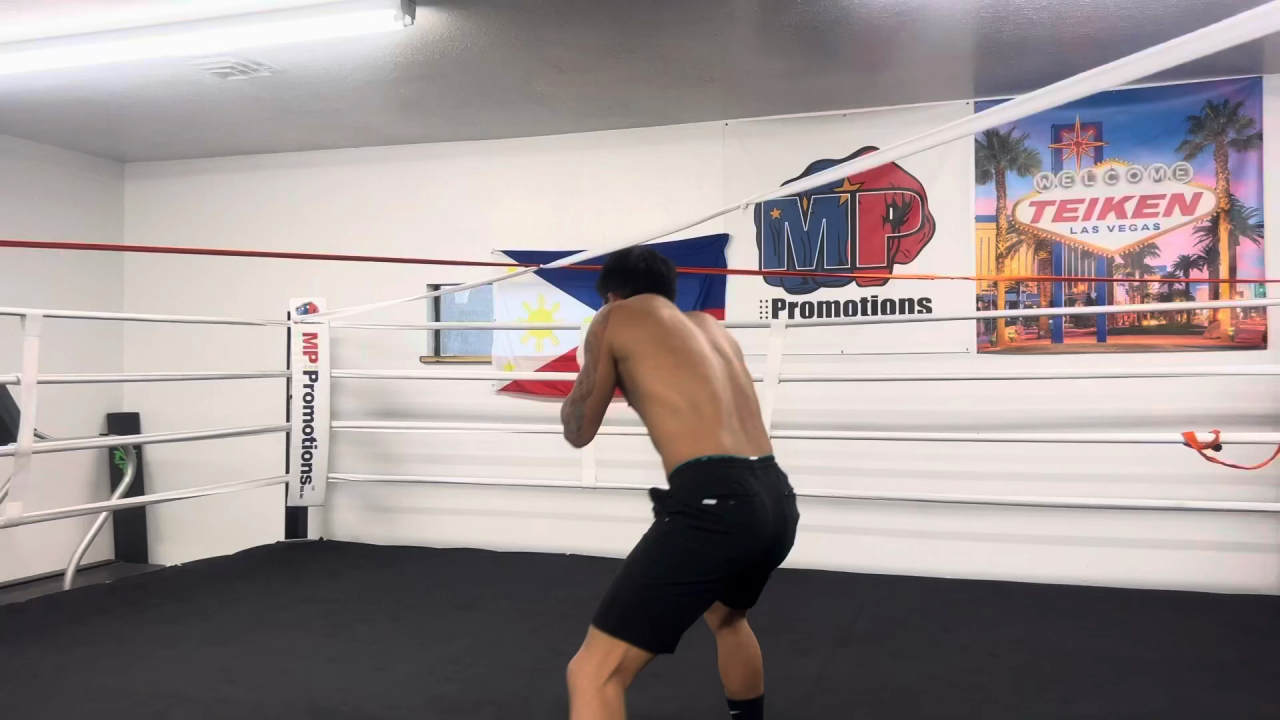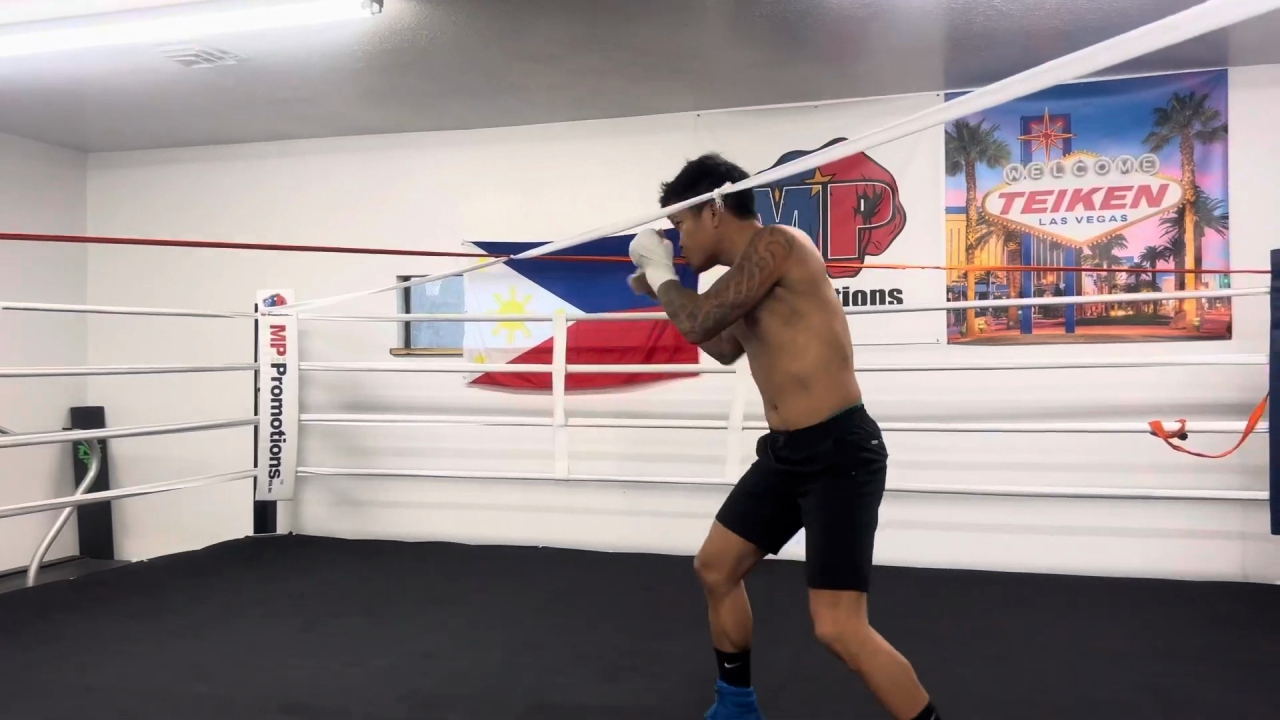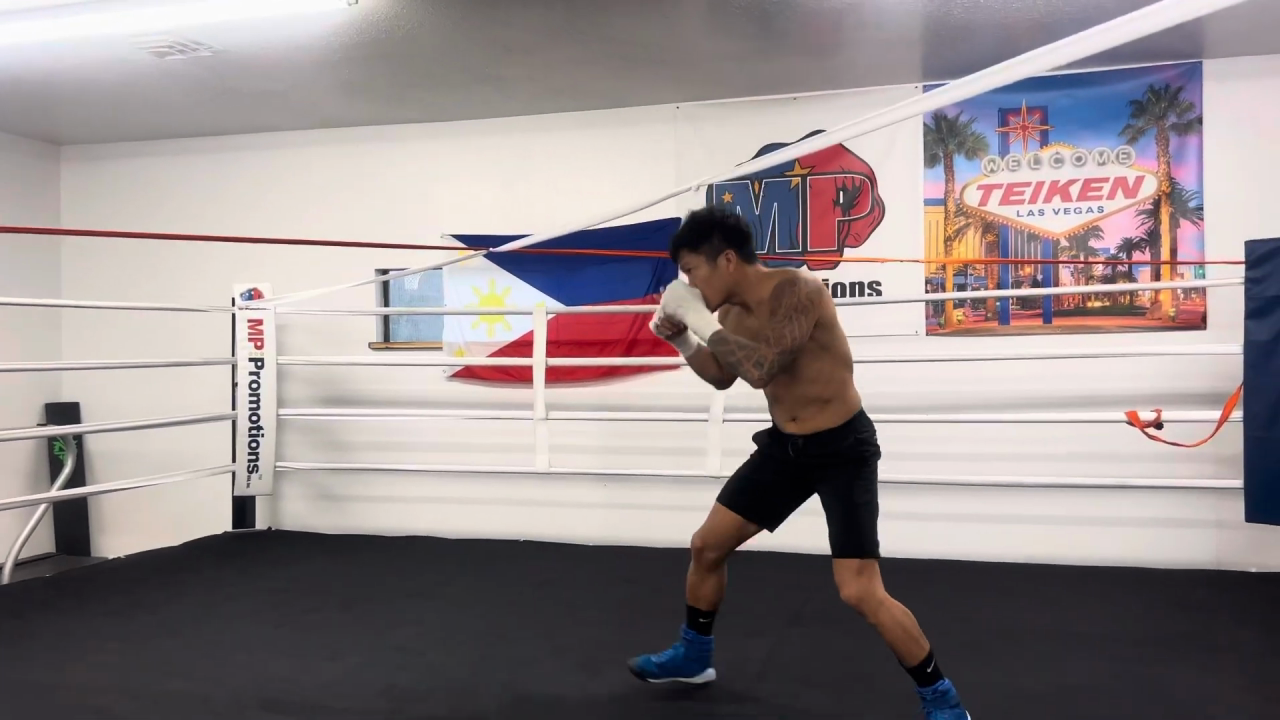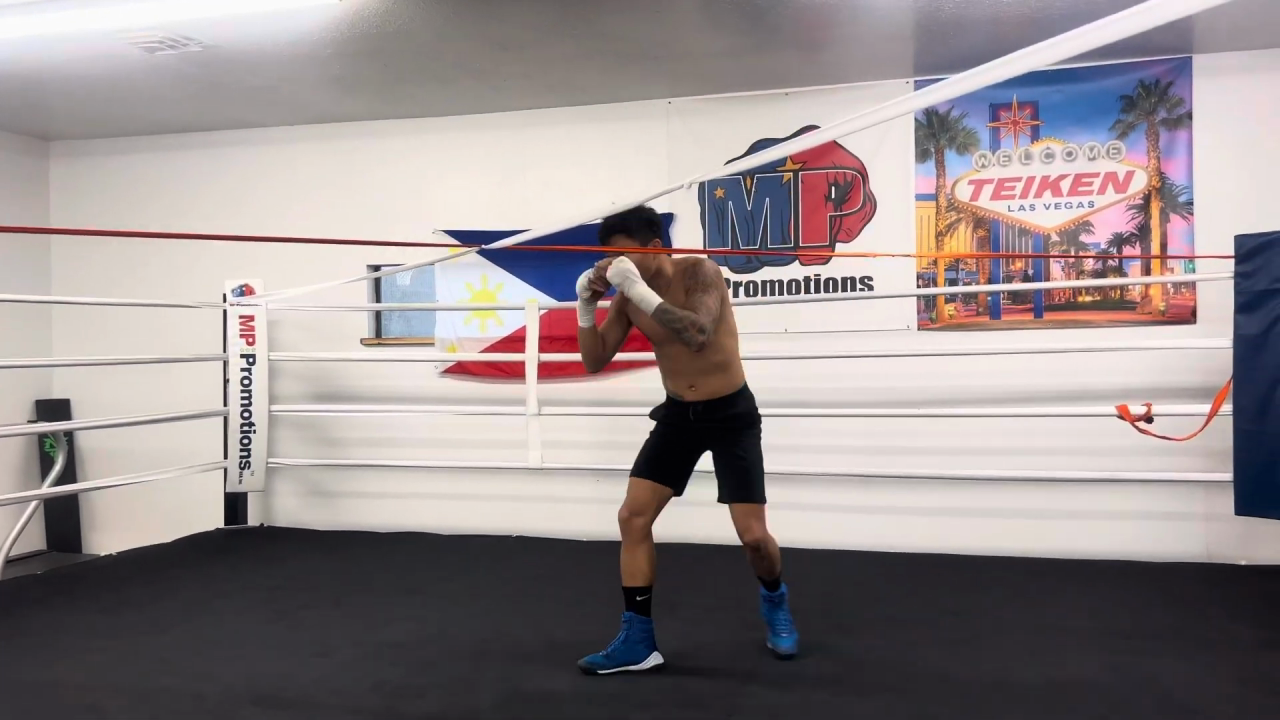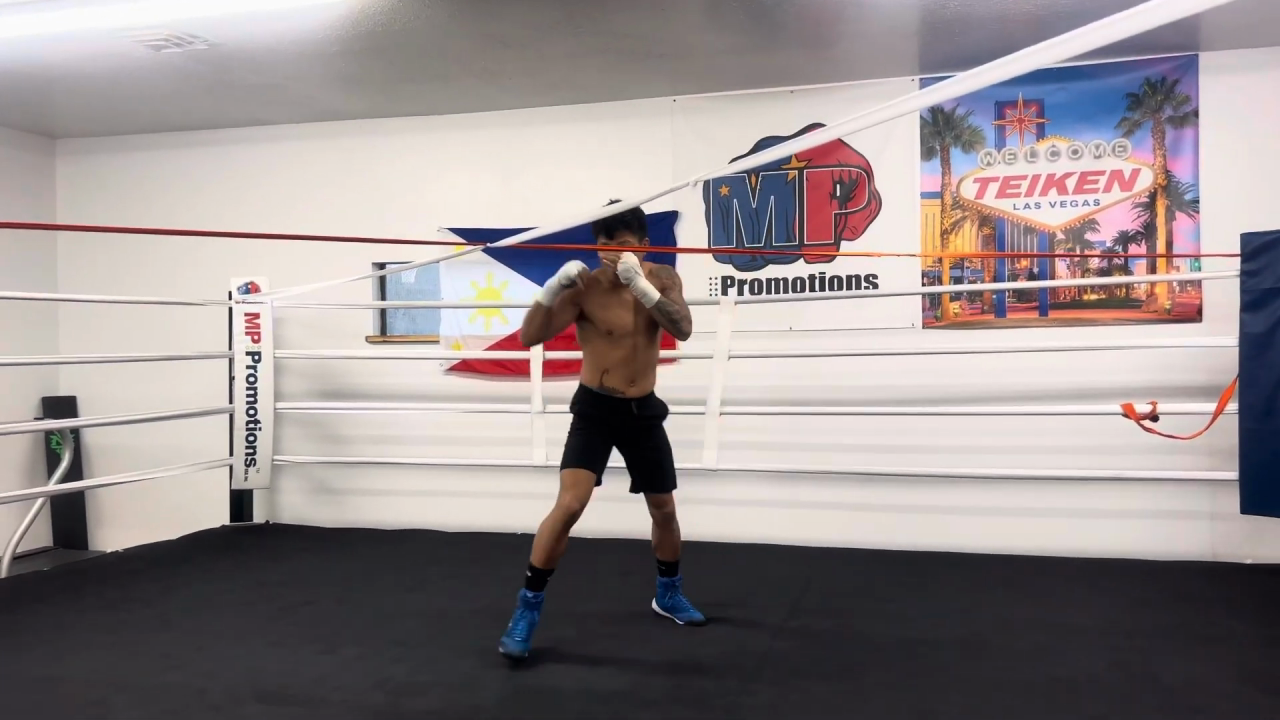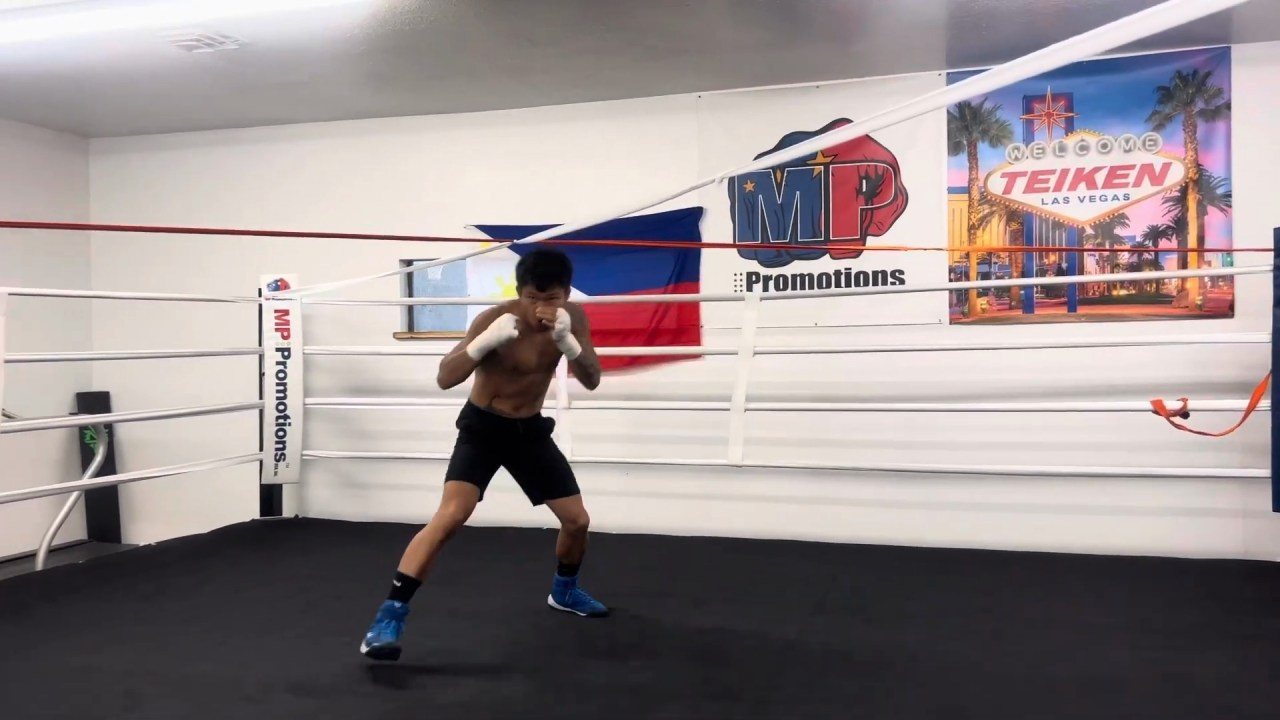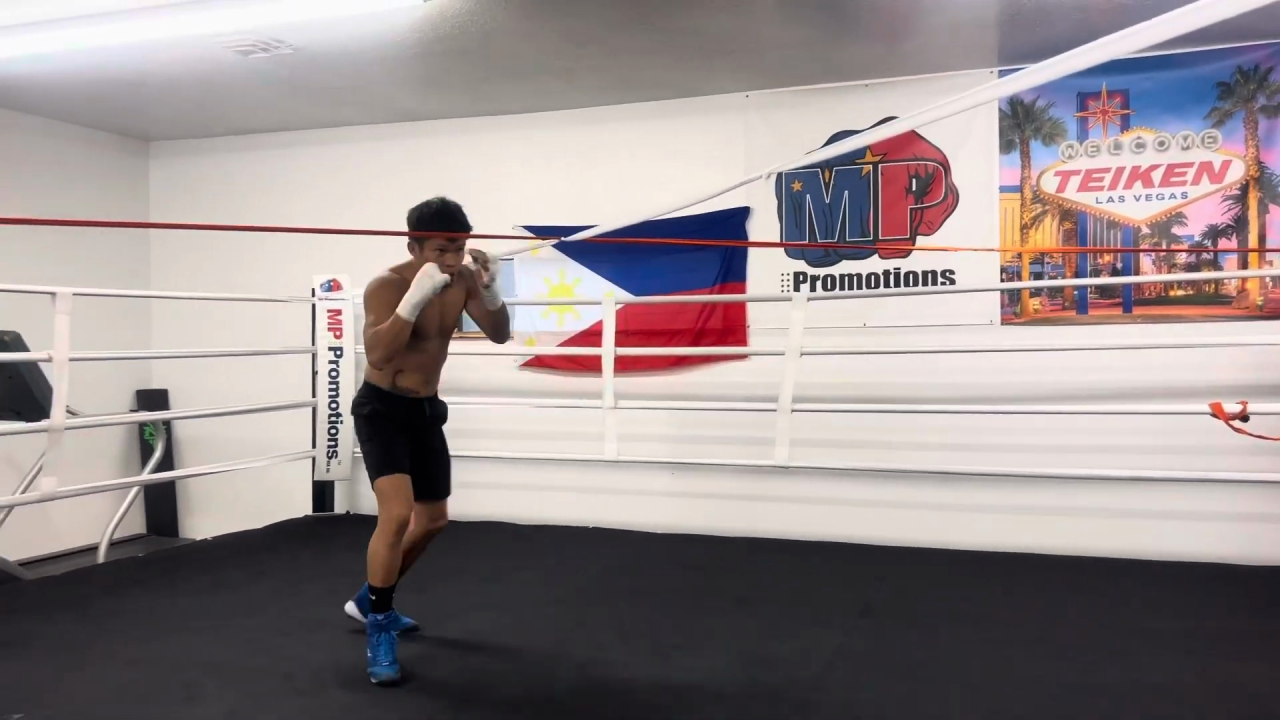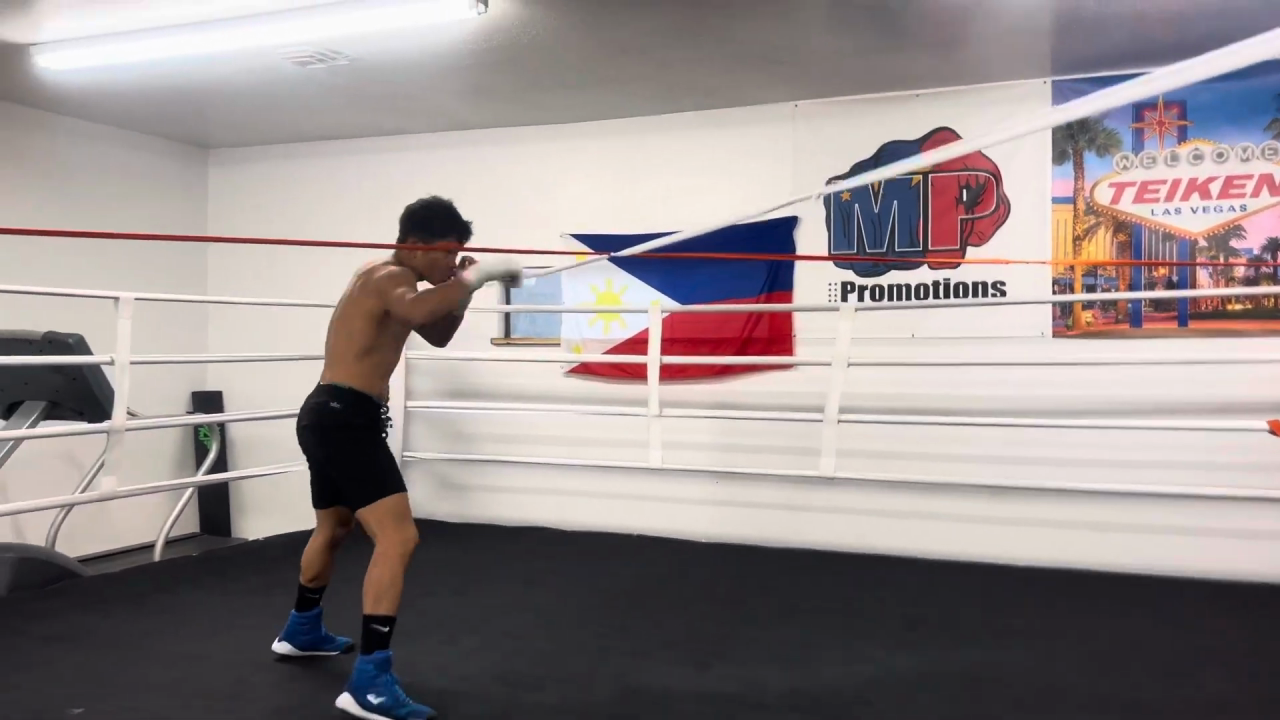
dt=0.5s
person 1, frame 1
left shoulder: (618, 318)
right shoulder: (712, 327)
left elbow: (579, 430)
left wrist: (589, 358)
left hip: (712, 505)
right hip: (773, 501)
left knee: (592, 676)
right knee: (723, 613)
person 1, frame 2
left shoulder: (774, 244)
right shoulder: (747, 266)
left elbow: (698, 324)
right elbow: (725, 347)
left wrist: (659, 270)
right wrist: (661, 285)
left hip: (843, 452)
right hip: (786, 453)
left knee: (838, 629)
right knee: (714, 570)
person 1, frame 3
left shoulder: (797, 290)
right shoulder: (735, 309)
left elbow: (761, 370)
right elbow: (723, 376)
left wrist: (699, 319)
right wrist: (681, 336)
left hip: (843, 449)
right hip: (784, 447)
left knee: (860, 590)
right knee: (706, 546)
right ankle: (692, 655)
person 1, frame 4
left shoulder: (700, 272)
right shoulder: (629, 296)
left elbow: (699, 336)
right elbow: (595, 362)
left wrist: (640, 293)
right wrist: (587, 303)
left hip: (732, 414)
right hip: (679, 415)
left knee: (753, 533)
right knee: (632, 518)
left ankle: (775, 604)
right ankle: (637, 642)
person 1, frame 5
left shoulder: (662, 277)
right shoulder: (583, 287)
left elbow: (682, 328)
right elbow: (531, 334)
left wrist: (642, 286)
right wrist: (556, 286)
left hip: (643, 411)
right hip: (594, 408)
left knee: (664, 511)
right knee: (568, 507)
left ankle: (668, 594)
right ankle: (526, 611)
person 1, frame 6
left shoulder: (573, 316)
right shoulder: (493, 319)
left elbow: (591, 380)
right elbow: (445, 379)
left wrist: (569, 342)
right wrist: (485, 342)
left hip: (530, 430)
right hip: (482, 427)
left knee: (577, 519)
right knee: (449, 518)
left ankle: (566, 590)
right ankle: (389, 619)
person 1, frame 7
left shoulder: (462, 281)
right shoulder: (386, 286)
left elbow: (500, 334)
right elbow: (376, 353)
left wrist: (490, 287)
right wrist: (418, 294)
left hip: (424, 410)
right hip: (381, 409)
left knee: (433, 519)
right knee: (395, 516)
left ankle: (369, 601)
right ankle: (379, 633)
person 1, frame 8
left shoulder: (388, 278)
right shoulder: (386, 277)
left elbow: (437, 335)
right elbow: (418, 310)
left wrist: (464, 283)
right wrist: (478, 274)
left hip: (330, 415)
right hip: (342, 420)
left knee: (333, 527)
right knee: (398, 539)
left ankle: (301, 630)
